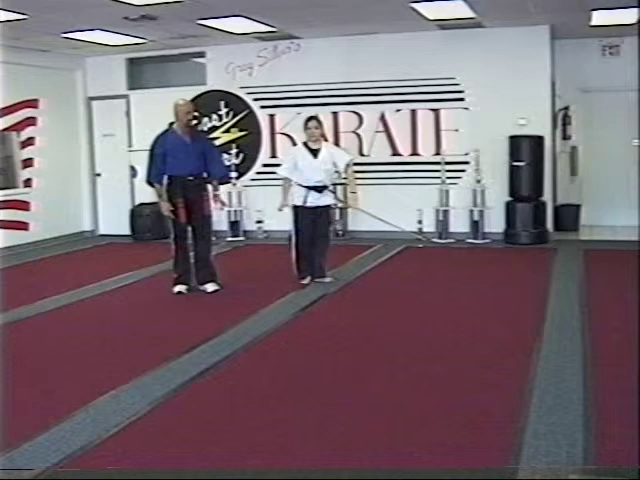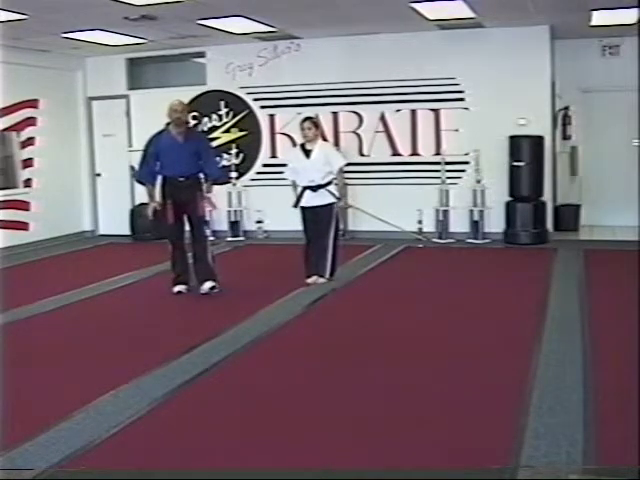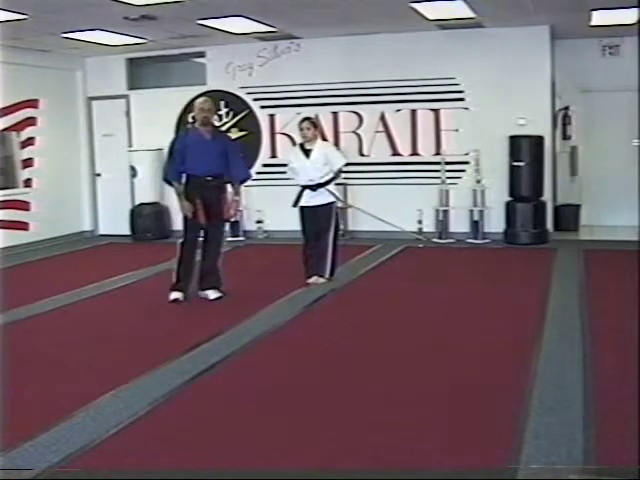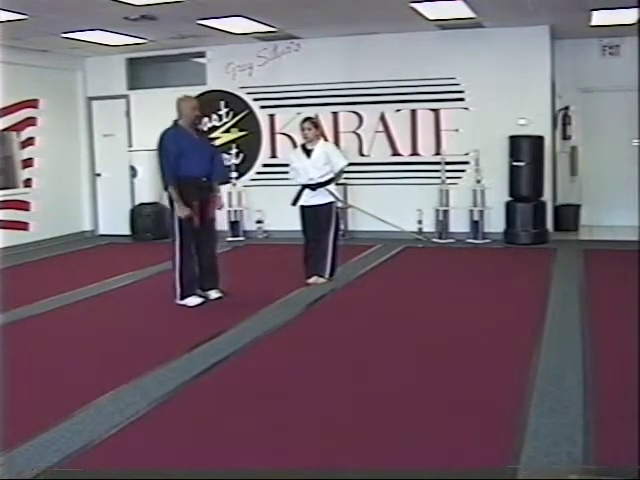
dt=1s
person 1, frame 1
left shoulder: (201, 139)
right shoulder: (164, 140)
left elbow: (213, 166)
right elbow: (157, 173)
left wrist: (215, 192)
right wrist: (162, 199)
left hip: (199, 187)
right hip: (176, 189)
left knee: (203, 234)
right knee: (180, 236)
left ankle: (206, 279)
right ankle: (181, 280)
person 1, frame 2
left shoulder: (198, 139)
right shoulder: (158, 140)
left elbow: (209, 167)
right elbow: (149, 171)
left wrist: (208, 193)
right wrist: (152, 199)
left hip: (193, 187)
right hip: (171, 189)
left knee: (199, 233)
right knee: (175, 237)
left ankle: (206, 279)
right ankle: (180, 280)
person 1, frame 3
left shoulder: (223, 140)
right shoulder: (184, 138)
left elbow: (235, 169)
right elbow: (175, 171)
left wrist: (236, 197)
right wrist: (182, 199)
left hip: (217, 191)
right hip: (194, 190)
left knee: (214, 240)
right knee: (189, 239)
left ankle: (208, 285)
right ankle: (179, 287)
person 1, frame 4
left shoulder: (200, 137)
right shoulder: (171, 137)
left elbow: (214, 165)
right elbow: (169, 174)
left wrist: (216, 193)
right wrist: (178, 203)
left hip: (204, 192)
right hip: (185, 192)
left knee: (207, 242)
right knee: (184, 244)
left ankle: (208, 286)
right ankle: (184, 293)
person 2, frame 1
left shoulder: (330, 150)
right shoulder: (296, 151)
left elbow: (348, 169)
right elbow: (287, 177)
left wrist: (352, 192)
right wrist: (285, 199)
left hip: (324, 198)
right hip: (303, 199)
left knee: (322, 237)
right knee: (303, 237)
left ankle: (319, 273)
right ankle: (305, 273)
person 2, frame 2
left shoulder: (327, 148)
right shoulder: (296, 152)
left elbow: (339, 173)
right elbow: (293, 179)
left wrist: (341, 197)
right wrist: (297, 198)
left hip: (326, 197)
right hip: (307, 198)
left knee: (326, 236)
right knee: (311, 237)
left ankle: (324, 272)
right ankle: (312, 272)
person 2, frame 3
left shoulder: (326, 147)
right shoulder: (295, 152)
left elbow: (338, 169)
left wrist: (326, 183)
right wrist: (305, 183)
left hip: (325, 196)
right hip: (306, 197)
left knee: (326, 235)
right knee: (310, 237)
left ankle: (323, 272)
right ankle: (312, 272)
person 2, frame 4
left shoulder: (327, 148)
right shoulder: (297, 152)
left elbow: (340, 168)
right elbow: (295, 173)
left wrist: (328, 183)
right wrist: (306, 183)
left hip: (325, 196)
right hip: (307, 197)
left knee: (326, 236)
right knee: (310, 236)
left ankle: (323, 272)
right ankle: (313, 272)
